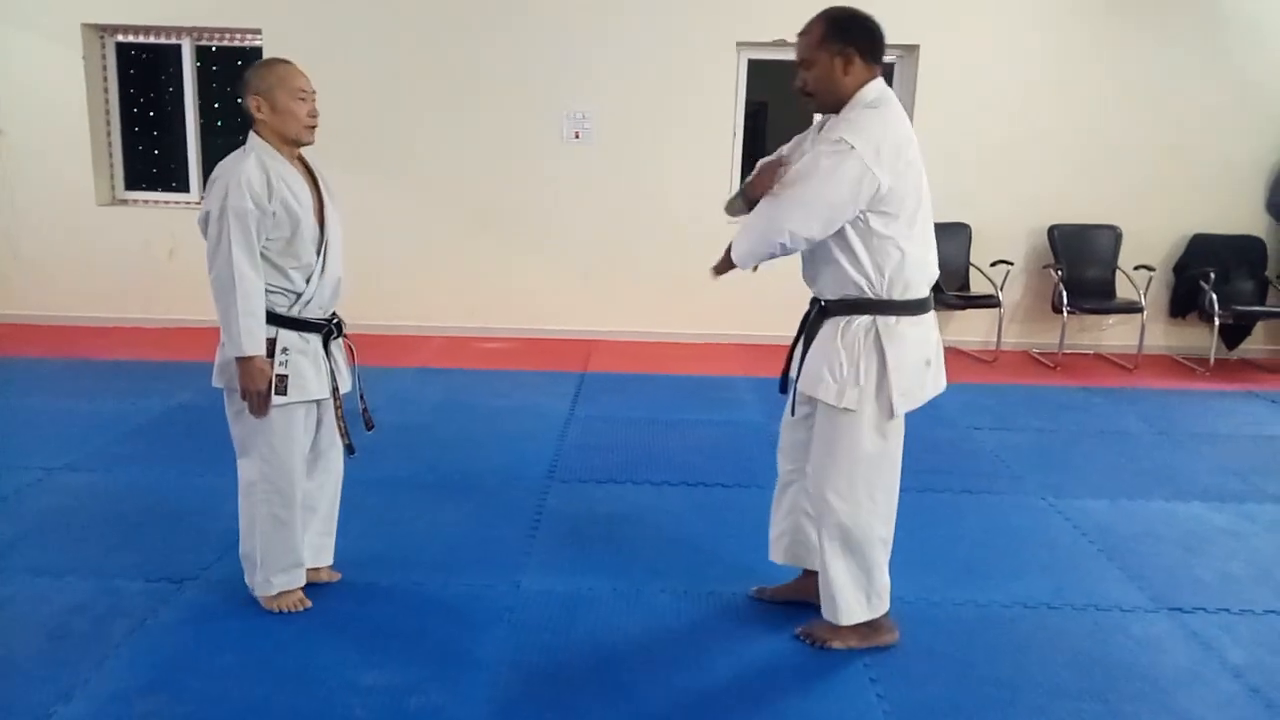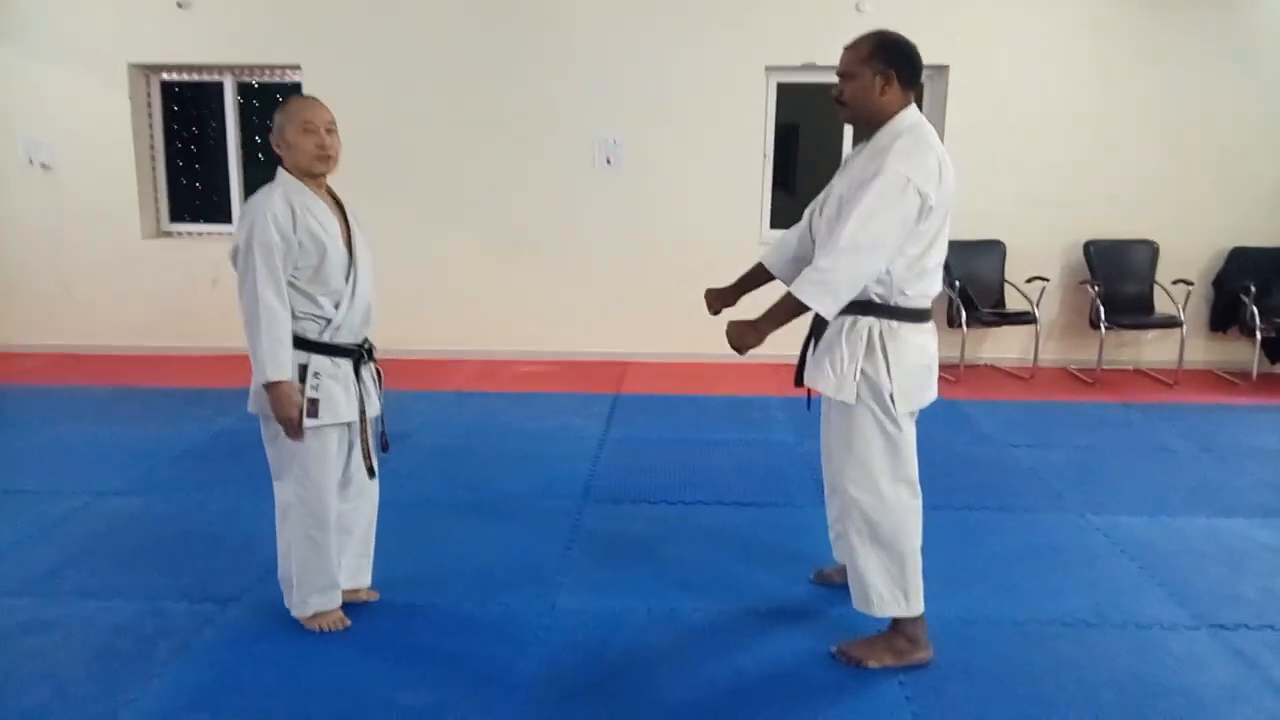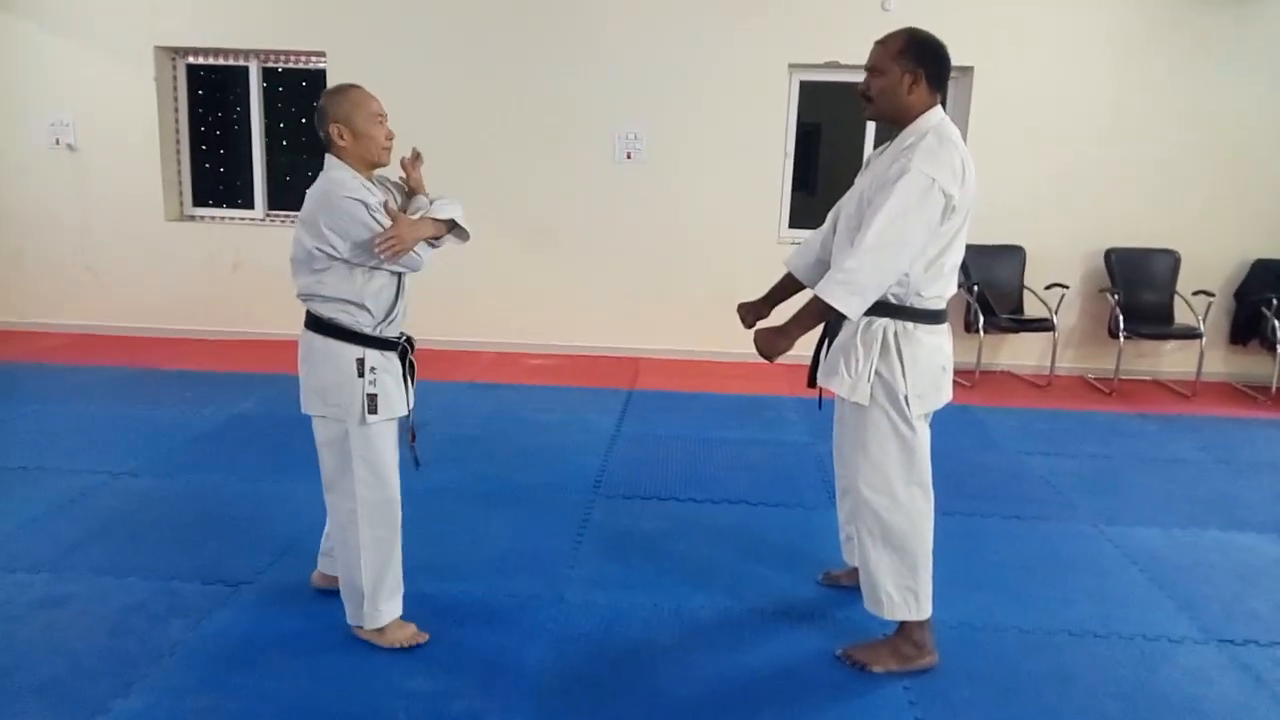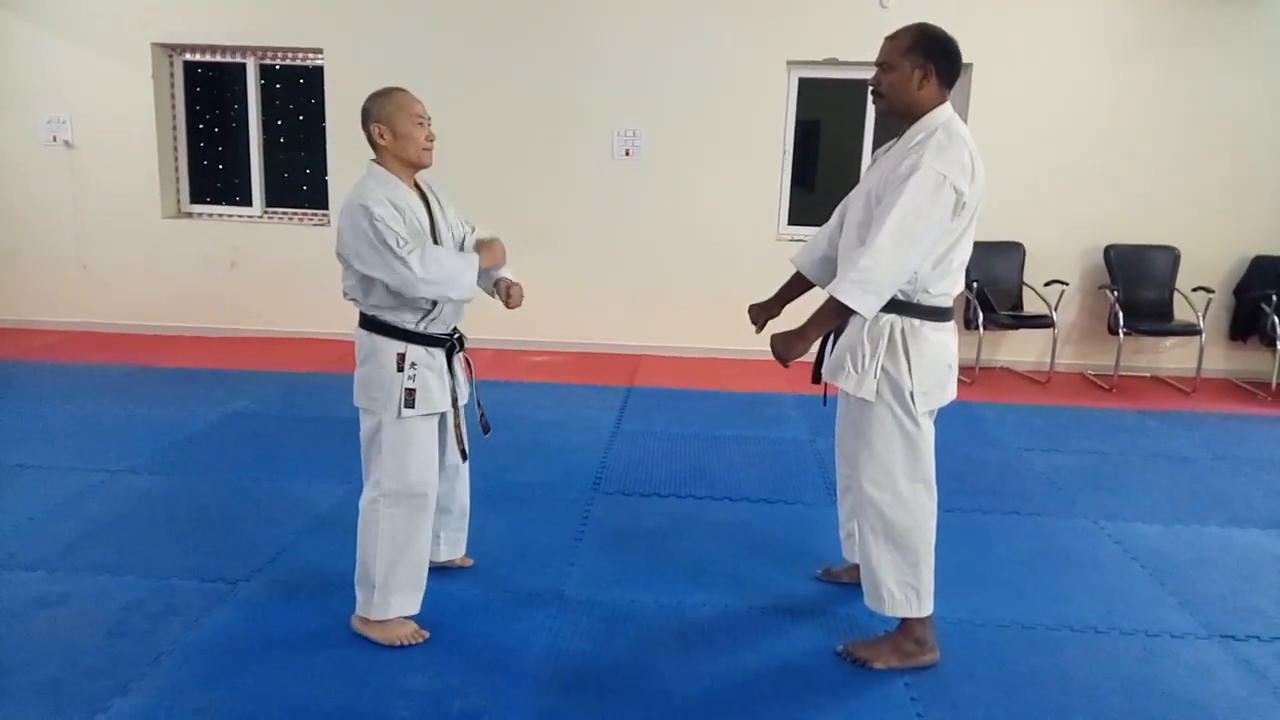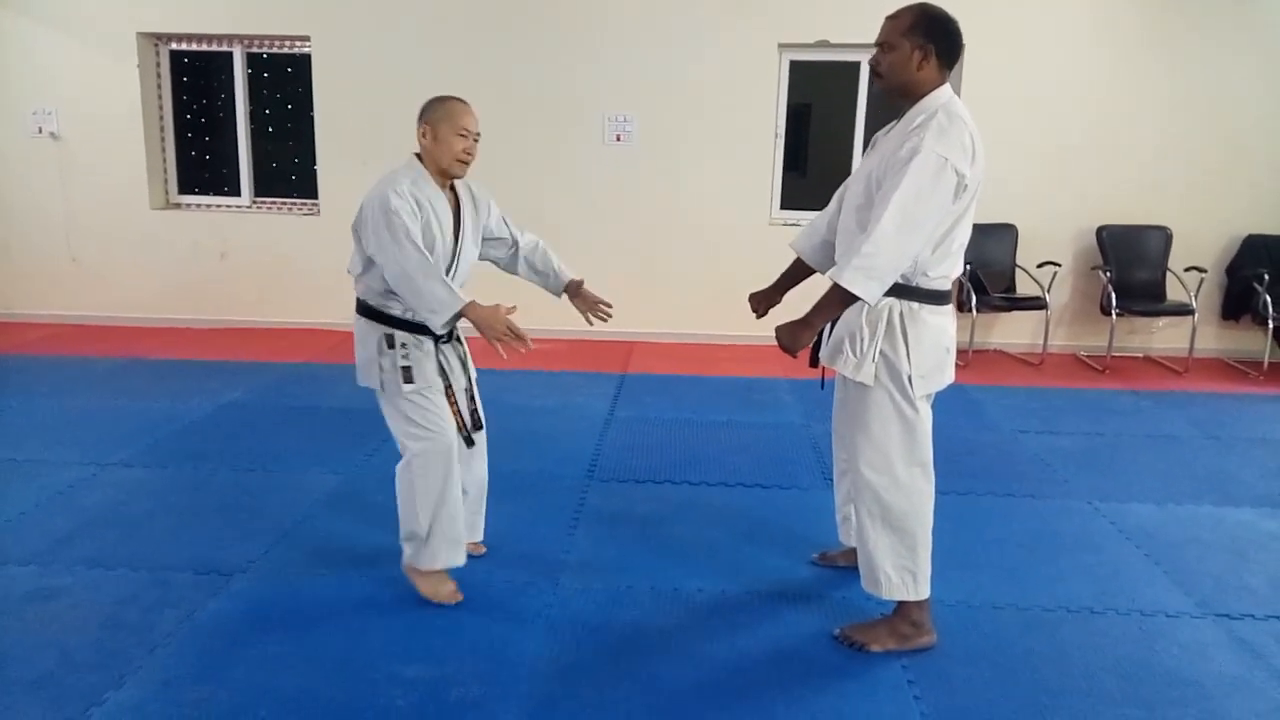
dt=1s
person 1, frame 1
left shoulder: (860, 139)
right shoulder: (846, 124)
left elbow: (781, 224)
right elbow: (754, 198)
left wrist: (733, 253)
right wrist: (757, 188)
left hip: (873, 339)
right hip: (848, 328)
left knee: (849, 480)
right knee: (806, 458)
left ankle: (870, 617)
right ankle: (817, 576)
person 1, frame 2
left shoulder: (909, 157)
right shoulder: (875, 150)
left elbow: (847, 260)
right elbow: (810, 235)
left wrist: (761, 326)
right wrist: (734, 290)
left hip: (879, 343)
right hip: (856, 335)
left knee: (877, 479)
right knee: (850, 468)
left ankle: (908, 631)
right ankle: (860, 563)
person 1, frame 3
left shoulder: (932, 157)
right shoulder: (900, 151)
left elbow: (870, 261)
right elbow: (833, 237)
left wrist: (788, 332)
right wrist: (766, 301)
left hip: (895, 344)
right hip: (872, 337)
left knee: (890, 482)
right knee: (862, 468)
left ankle: (914, 635)
right ankle: (868, 565)
person 1, frame 4
left shoulder: (941, 153)
right shoulder: (906, 148)
left elbow: (883, 260)
right elbow: (839, 235)
left wrist: (804, 335)
right wrist: (776, 301)
left hip: (901, 341)
right hip: (875, 334)
left knee: (893, 479)
right knee: (862, 465)
left ankle: (915, 631)
right ankle: (868, 562)
person 1, frame 5
left shoulder: (942, 135)
right shoulder: (905, 130)
left elbow: (887, 246)
right elbow: (839, 219)
left wrist: (810, 324)
right wrist: (777, 290)
left hip: (899, 325)
right hip: (872, 319)
left knee: (891, 462)
right knee: (860, 449)
left ankle: (912, 615)
right ankle: (865, 545)
person 2, frame 1
left shoulder: (304, 173)
right shoulder: (241, 176)
right elbow: (235, 273)
right wrist: (250, 358)
left hip: (317, 345)
right hip: (274, 349)
left knee: (321, 462)
right knee: (275, 471)
left ankle: (305, 558)
right ankle: (273, 579)
person 2, frame 2
left shoulder: (335, 205)
right shoulder: (271, 209)
right elbow: (264, 301)
right wrist: (276, 381)
left hip: (351, 369)
right hip: (305, 374)
left knee: (357, 483)
right knee: (310, 493)
left ankle: (348, 579)
right ankle: (312, 597)
person 2, frame 3
left shoulder: (375, 187)
right shoulder: (337, 197)
left elbow: (446, 216)
right elbow: (410, 257)
left wrist: (422, 221)
right wrist: (418, 199)
left hip: (373, 354)
right hip: (348, 359)
left knee: (364, 479)
right knee: (368, 489)
left ankle: (335, 565)
right ankle: (374, 613)
person 2, frame 4
left shoulder: (428, 195)
right shoulder: (368, 203)
left elbow: (469, 243)
right elbow: (412, 271)
left wrist: (500, 278)
right wrist: (480, 261)
left hip: (438, 352)
right hip: (397, 358)
left knee: (447, 463)
right knee: (400, 482)
left ankle: (438, 548)
right ankle: (377, 609)
person 2, frame 5
left shoulder: (471, 198)
right shoulder: (394, 195)
left elbow: (517, 247)
right elbow: (410, 269)
left wrist: (569, 285)
right wrist: (475, 313)
left hip: (441, 338)
right hip: (394, 341)
left knee: (466, 437)
right knee: (432, 444)
left ankle: (456, 533)
right ankle: (425, 558)
